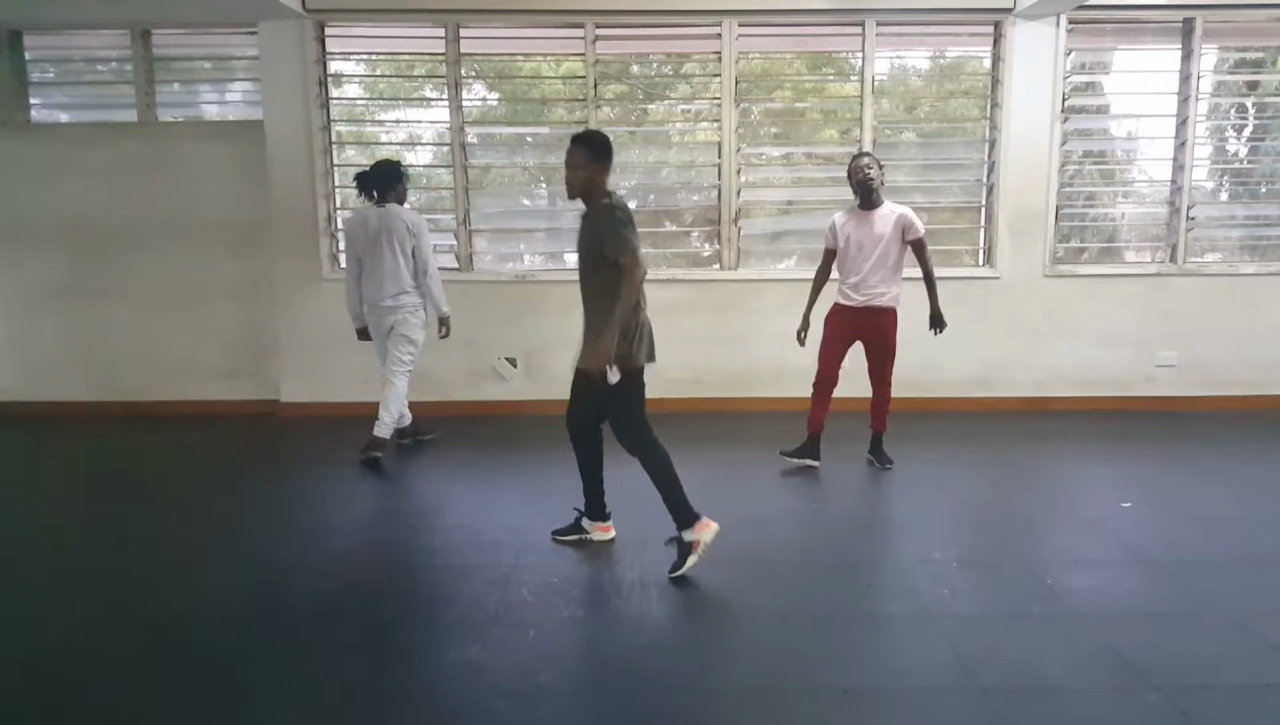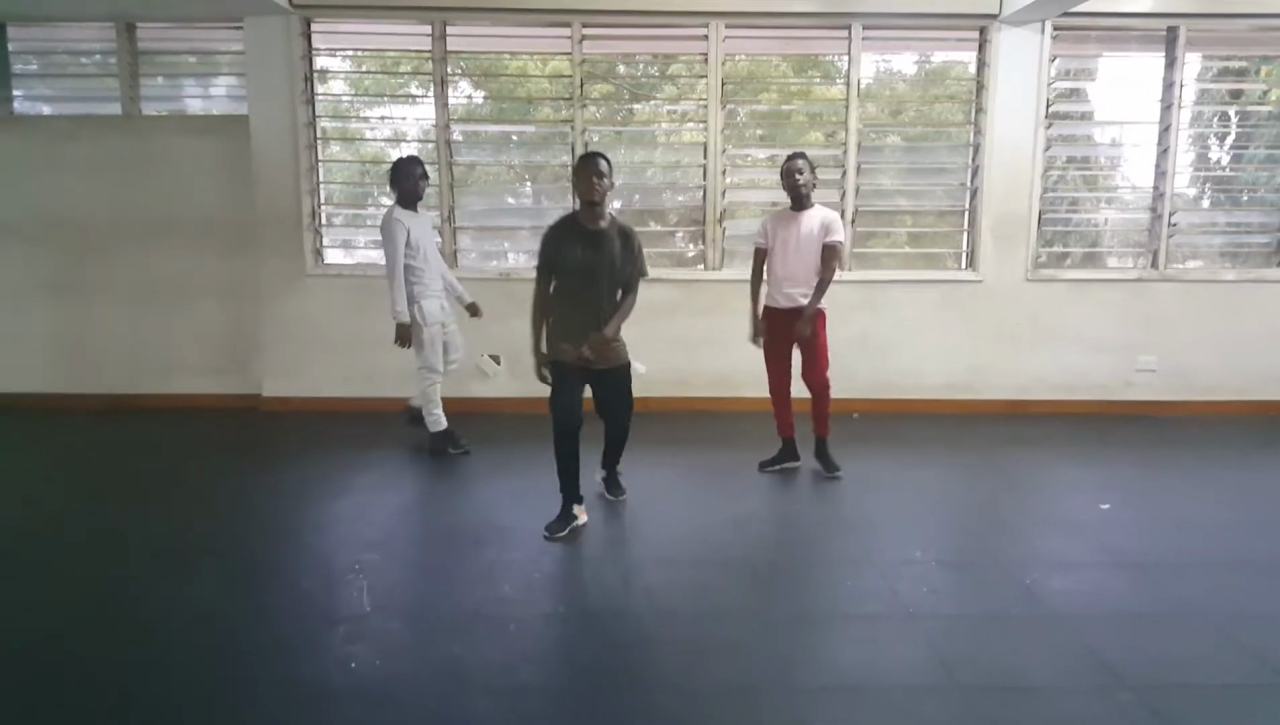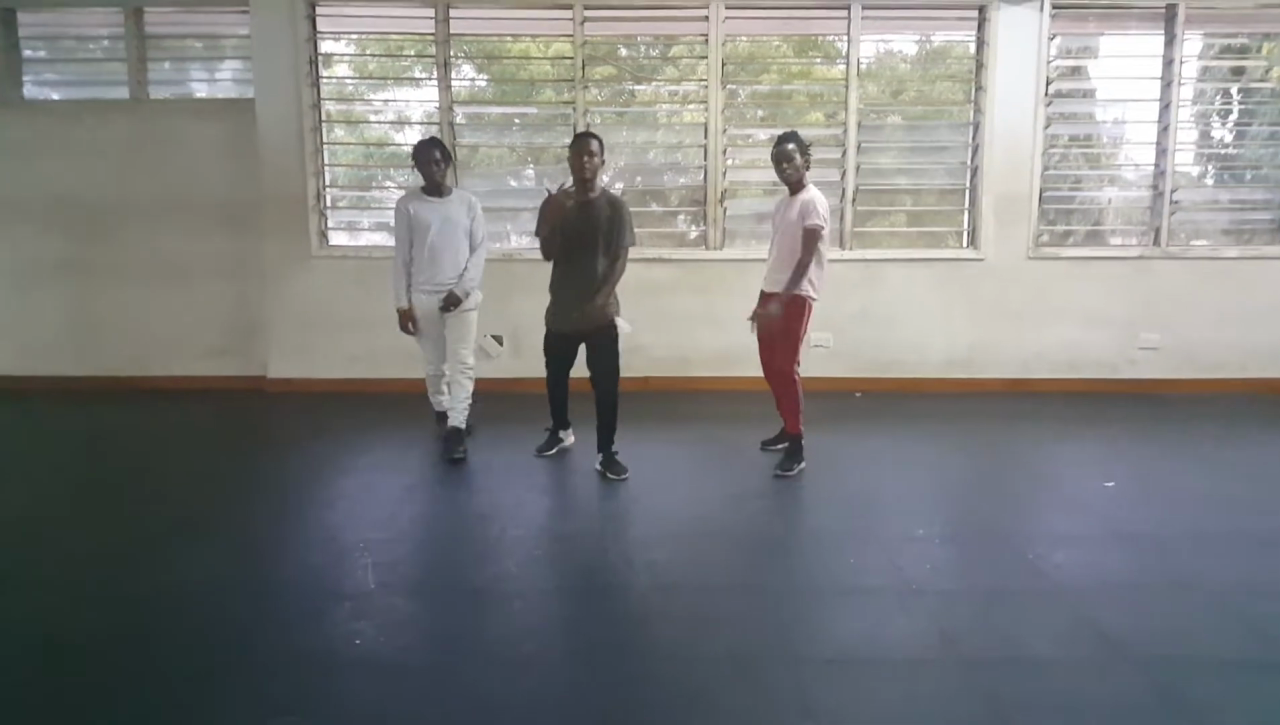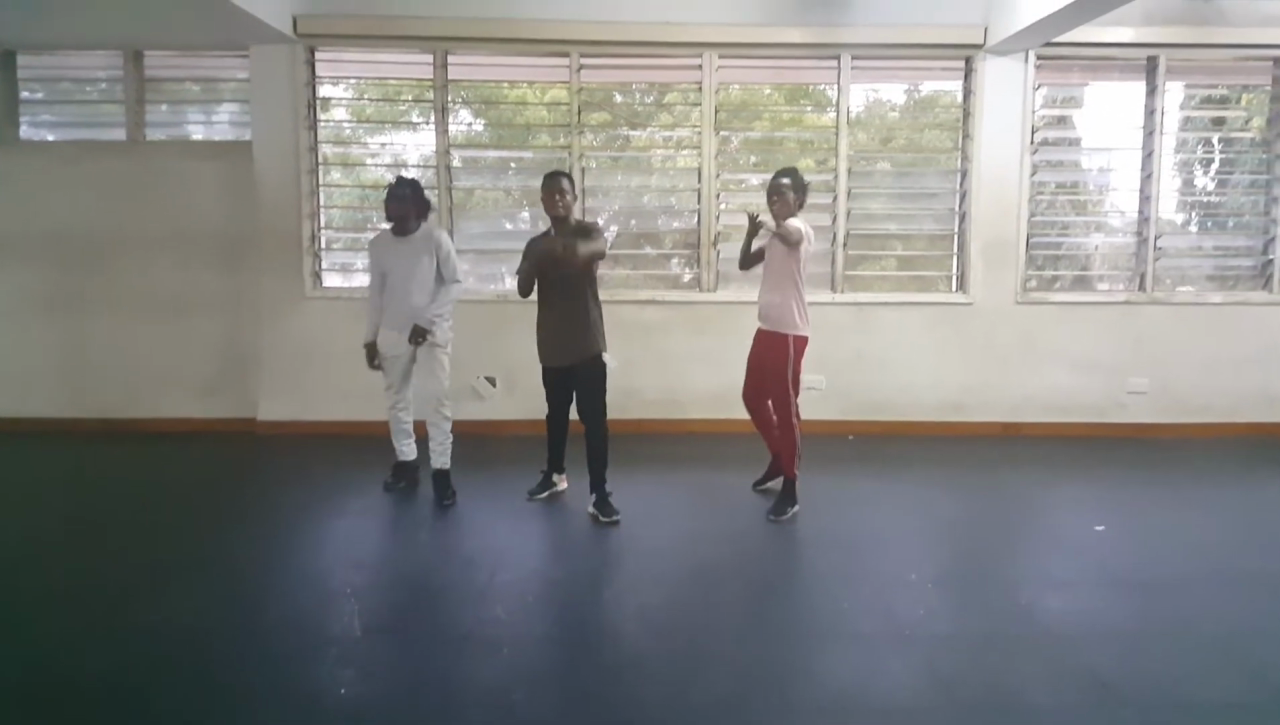
dt=0.7s
person 1, frame 1
left shoulder: (609, 214)
right shoulder: (595, 215)
left elbow: (635, 270)
left wrist: (609, 336)
left hip: (617, 344)
right hip: (602, 342)
left knee: (634, 434)
right knee: (580, 424)
left ankle: (691, 524)
right ankle: (596, 518)
person 1, frame 2
left shoulder: (626, 237)
right shoulder: (558, 234)
left elbow: (630, 292)
right elbow: (541, 292)
left wrist: (610, 331)
right wrist: (537, 348)
left hip: (608, 345)
right hip: (564, 347)
left knee: (620, 419)
right knee: (566, 421)
left ankle: (610, 471)
right ankle: (572, 504)
person 1, frame 3
left shoulder: (615, 206)
right shoulder: (557, 203)
left elbow: (621, 258)
right elbow: (547, 254)
left wrist: (602, 299)
right wrist: (554, 218)
left hip: (601, 310)
right hip: (562, 308)
left knee: (606, 383)
right knee: (556, 375)
left ankle: (606, 453)
right ankle: (561, 430)
person 1, frame 4
left shoulder: (586, 233)
right shoulder: (537, 244)
left elbow: (600, 245)
right elbow: (523, 289)
left wrist: (580, 249)
right wrist: (535, 255)
left hip: (586, 342)
right hip: (552, 343)
left knee: (594, 418)
right knee: (557, 413)
left ankle: (599, 494)
right ankle: (555, 474)
person 2, frame 1
left shoulder: (902, 216)
right shoulder: (839, 221)
left elbow: (924, 262)
right elbow: (825, 268)
left wrist: (935, 307)
right wrist: (807, 313)
left hip: (882, 312)
right hip: (844, 309)
left knee: (881, 381)
right knee: (824, 376)
left ankle: (876, 446)
right ankle: (812, 446)
person 2, frame 2
left shoulder: (828, 219)
right shoulder: (771, 222)
left elbow: (828, 270)
right elbow: (758, 270)
left wrist: (808, 315)
right wrist: (755, 315)
left hip: (810, 311)
right hip: (773, 311)
left knee: (817, 380)
right knee: (778, 384)
left ankle: (822, 447)
right ankle: (788, 448)
person 2, frame 3
left shoulder: (812, 201)
right shoulder: (783, 203)
left elbow: (807, 257)
left wrist: (780, 301)
left hip: (795, 297)
right hip: (770, 293)
left knee: (785, 367)
right knee: (770, 367)
left ankle: (796, 447)
right ankle: (789, 429)
person 2, frame 4
left shoulder: (795, 227)
right shoulder: (774, 234)
left elbow: (791, 237)
right elbow: (745, 264)
right wrist: (752, 235)
left hip: (788, 333)
right hip: (766, 329)
left knee: (785, 407)
right knee: (753, 398)
left ankle: (789, 490)
right ankle: (779, 462)
person 3, frame 1
left shoulder: (354, 223)
right shoulder: (413, 221)
left elbow: (353, 276)
right elbow: (427, 271)
left wrist: (358, 320)
right wrist: (442, 312)
left hip: (375, 310)
right hip: (408, 309)
left knee: (392, 369)
right knee: (398, 372)
left ankle: (404, 425)
right ankle: (379, 438)
person 3, frame 2
left shoulder: (423, 217)
right shoulder: (395, 219)
right elbow: (395, 272)
left wrist: (464, 297)
right wrist: (401, 319)
left hip: (440, 299)
right hip: (421, 303)
left knee: (450, 357)
right knee: (432, 368)
left ankle: (419, 406)
right ankle: (438, 432)
person 3, frame 3
left shoulder: (469, 203)
right shoulder: (407, 205)
left elbow: (479, 250)
right elbow: (402, 257)
left wrist: (462, 290)
right wrist: (402, 305)
left hip: (461, 296)
right hip: (424, 297)
left knee: (462, 363)
right knee: (435, 365)
left ankle: (456, 429)
right ankle: (442, 412)
person 3, frame 4
left shoulder: (436, 238)
right shoulder: (379, 244)
left elbow: (453, 284)
right elbow: (376, 294)
left wrist: (426, 322)
right wrist: (370, 338)
left hip: (431, 333)
right hip: (393, 335)
left knee: (438, 401)
right knee: (397, 401)
left ankle: (441, 472)
right ankle: (406, 463)
